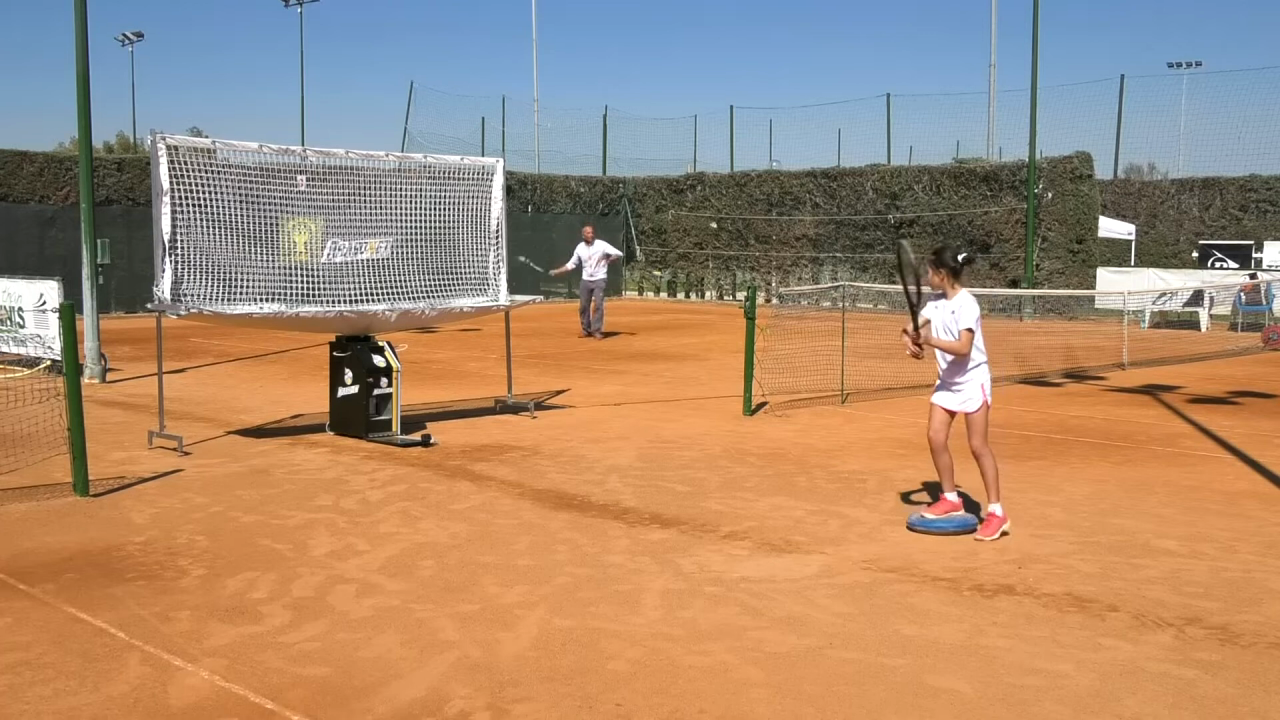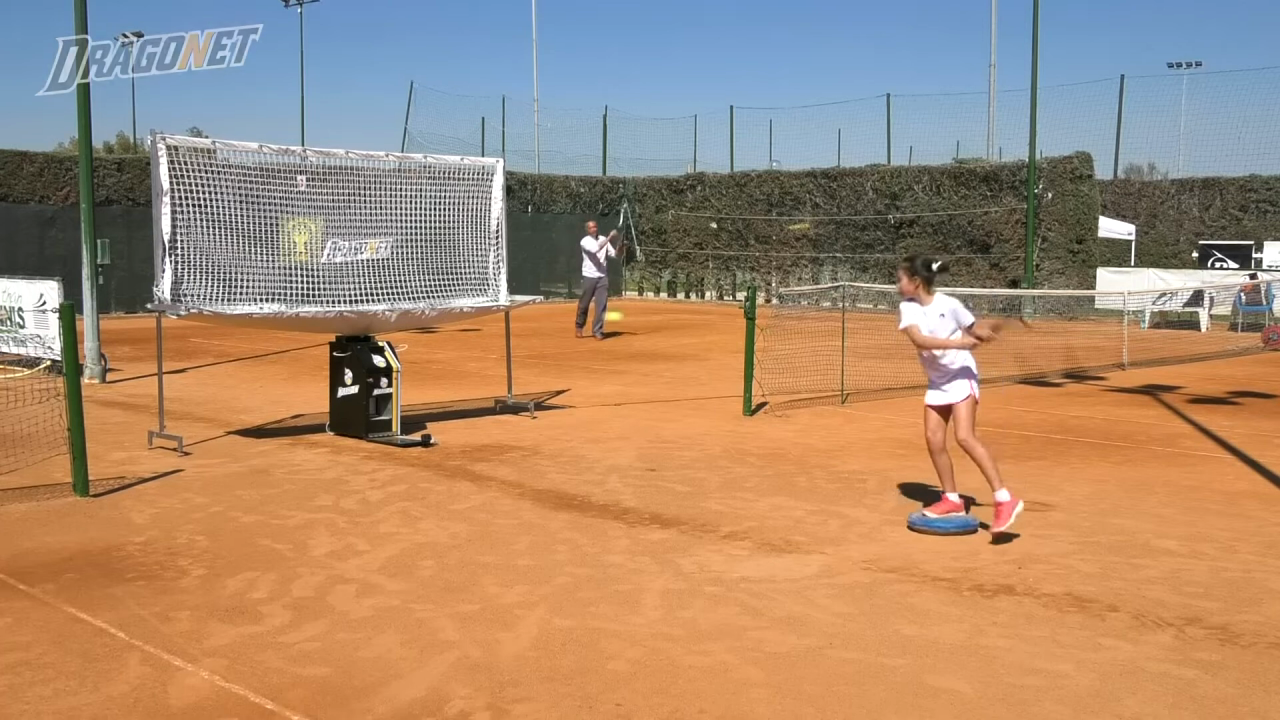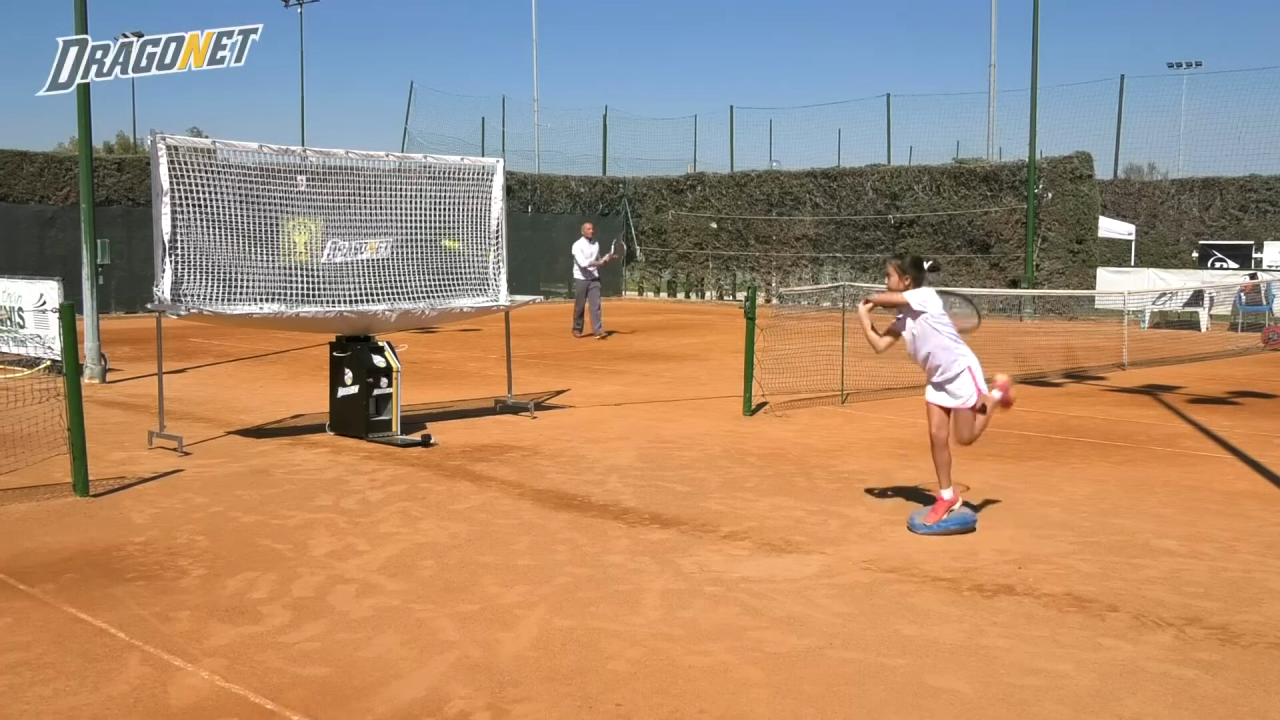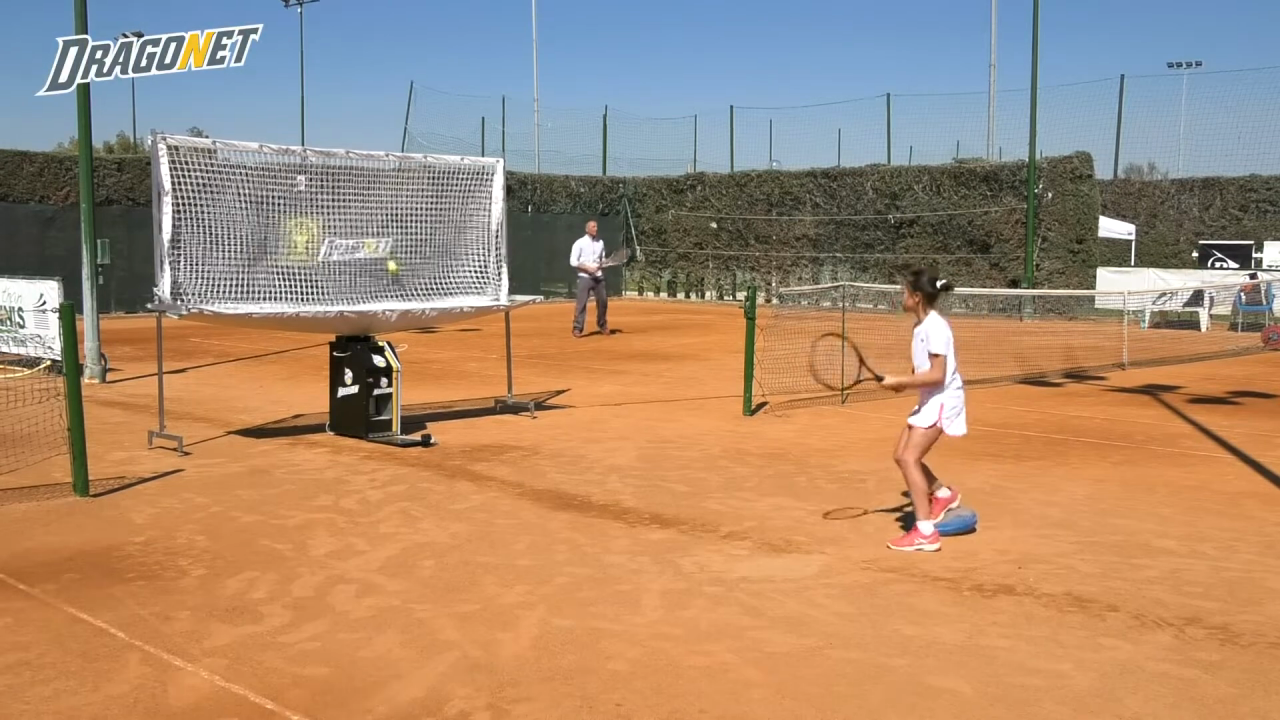
dt=0.5s
person 1, frame 1
left shoulder: (967, 304)
right shoulder: (935, 301)
left elbow: (963, 348)
right elbow: (914, 327)
left wrist: (930, 340)
right wrist: (911, 340)
left hip: (973, 381)
right hip: (947, 381)
left knee: (978, 446)
right knee: (935, 438)
left ankle: (996, 513)
right ankle: (950, 499)
person 1, frame 2
left shoulder: (949, 305)
right shoulder: (906, 308)
left elbow: (977, 332)
right elbow: (919, 339)
left wrist: (984, 332)
right wrist: (957, 342)
left hip: (961, 377)
right hip: (936, 381)
left knee: (965, 438)
right knee: (933, 439)
left ankle: (1005, 501)
right ankle: (952, 501)
person 1, frame 3
left shoulder: (926, 296)
right shoulder: (904, 315)
left elbow: (883, 298)
right elbow: (880, 346)
left wrist: (871, 301)
right wrist: (864, 318)
left hip: (963, 372)
right hip: (938, 379)
left knee: (965, 437)
right knee: (937, 437)
left ankle: (997, 393)
right ankle: (947, 497)
person 1, frame 4
left shoulder: (936, 328)
right shoulder: (921, 326)
left elbow: (936, 374)
left wrist: (899, 381)
right wrist: (903, 381)
left hip: (943, 401)
right hip: (928, 401)
left knee: (909, 459)
right knee: (902, 456)
left ankle: (925, 532)
right ankle: (944, 495)
